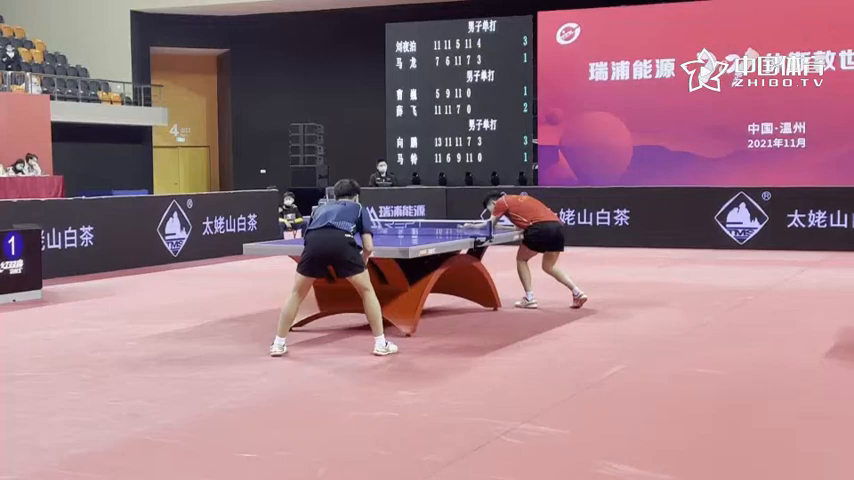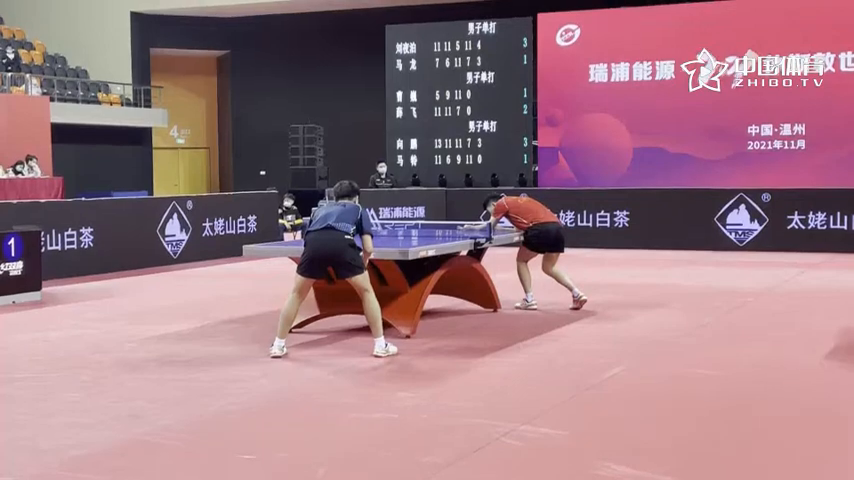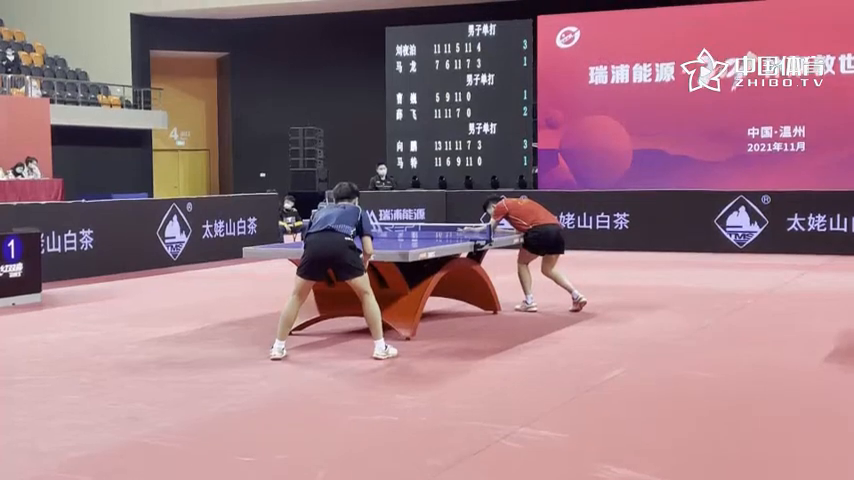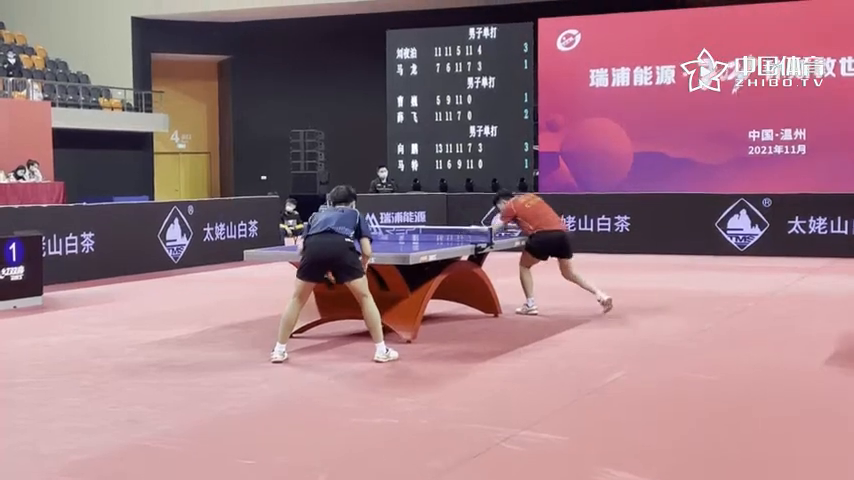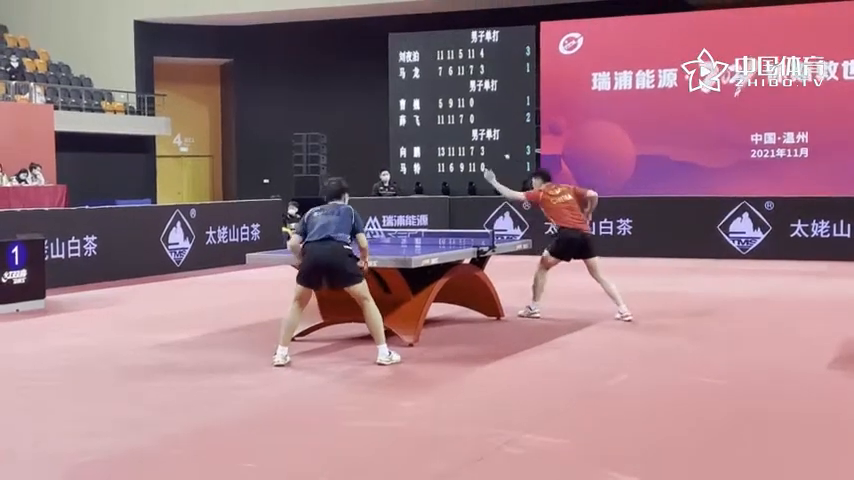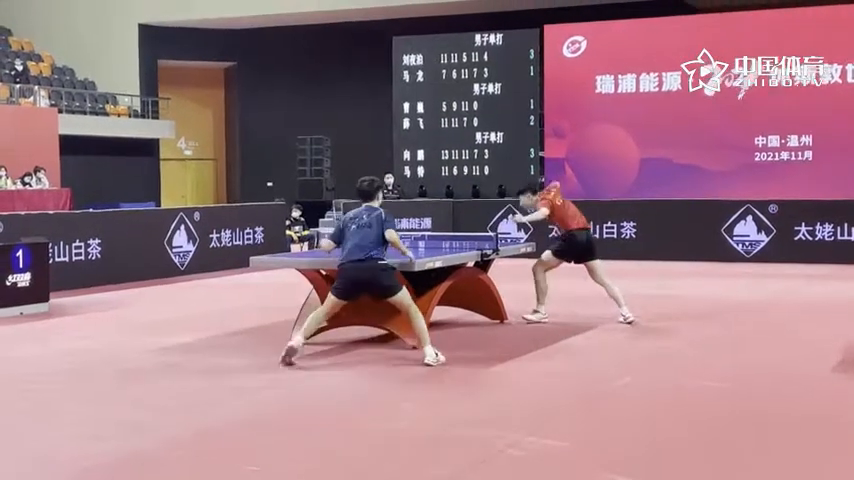
dt=0.4s
person 1, frame 1
left shoulder: (321, 208)
right shoulder: (358, 208)
left elbow: (310, 235)
right elbow: (368, 246)
left wrist: (323, 263)
right wrist: (361, 263)
left hip: (314, 242)
right hip: (342, 242)
left knee: (297, 293)
right knee: (367, 290)
left ankle: (278, 344)
right ankle: (381, 343)
person 1, frame 2
left shoulder: (321, 209)
right shoulder: (358, 210)
left elbow: (310, 237)
right elbow: (368, 248)
left wrist: (323, 266)
right wrist: (361, 265)
left hip: (314, 243)
right hip: (342, 243)
left knee: (297, 294)
right knee: (367, 292)
left ankle: (278, 345)
right ankle: (380, 345)
person 1, frame 3
left shoulder: (321, 212)
right shoulder: (358, 211)
left elbow: (308, 239)
right elbow: (368, 250)
left wrist: (323, 266)
right wrist: (362, 265)
left hip: (314, 245)
right hip: (341, 245)
left knee: (297, 296)
right knee: (366, 294)
left ankle: (278, 347)
right ankle: (380, 347)
person 1, frame 4
left shoulder: (318, 215)
right shoulder: (355, 214)
left elbow: (302, 247)
right elbow: (367, 251)
left wrist: (322, 269)
right wrist: (361, 267)
left hip: (313, 247)
right hip: (341, 246)
left knee: (297, 299)
right knee: (365, 297)
left ankle: (279, 350)
right ankle: (381, 350)
person 1, frame 5
left shoulder: (312, 213)
right shoulder: (350, 211)
left elbow: (293, 244)
right elbow: (363, 244)
left wrist: (304, 261)
right wrist: (363, 260)
left hip: (312, 253)
right hip: (339, 253)
left knee: (297, 304)
right knee: (366, 301)
left ankle: (281, 353)
right ankle: (383, 352)
person 1, frame 6
left shoulder: (347, 217)
right shoulder: (382, 214)
left elbow: (326, 246)
right elbow: (391, 237)
left wrist: (337, 243)
right wrist: (406, 252)
left hip: (348, 270)
right hip: (376, 269)
left knee: (325, 311)
right knee: (410, 308)
left ankle: (296, 342)
right ankle: (430, 353)
person 2, frame 1
left shoulder: (502, 202)
right shoulder: (519, 200)
left elbow: (489, 225)
left wrist: (473, 226)
left hip: (541, 229)
right hip: (556, 226)
left knee: (521, 259)
right knee: (549, 266)
left ankle: (529, 298)
right ankle: (577, 292)
person 2, frame 2
left shoulder: (501, 203)
right shoulder: (518, 201)
left elbow: (490, 227)
left hip: (541, 230)
right hip: (557, 227)
left knee: (521, 261)
right knee: (549, 267)
left ankle: (529, 300)
right ankle: (577, 293)
person 2, frame 3
left shoulder: (501, 205)
right shoulder: (518, 203)
left elbow: (488, 229)
left wrist: (474, 230)
left hip: (541, 231)
right hip: (556, 229)
left knee: (522, 263)
right knee: (548, 269)
left ankle: (529, 302)
right ankle: (576, 295)
person 2, frame 4
left shoulder: (510, 206)
right shoulder: (532, 198)
left elbow: (496, 228)
left hip: (543, 236)
right hip: (561, 233)
left knee: (524, 265)
right knee: (568, 273)
left ankle: (530, 305)
right ankle: (600, 296)
person 2, frame 5
left shoulder: (540, 194)
right shoulder: (569, 188)
left elbow: (512, 195)
right elbow: (594, 195)
left wrist: (492, 181)
right wrist: (588, 213)
left hip: (566, 236)
right hip: (584, 235)
left knee: (542, 268)
right knee: (598, 276)
left ankle: (533, 308)
right ankle: (623, 309)
person 2, frame 6
left shoulder: (542, 200)
right shoulder: (550, 191)
left elbow: (543, 213)
right elbow: (555, 184)
left wrist: (524, 219)
left hip: (572, 236)
right hip: (585, 236)
left knee: (538, 268)
right knee: (601, 279)
left ankle: (541, 311)
right ankle: (625, 312)
